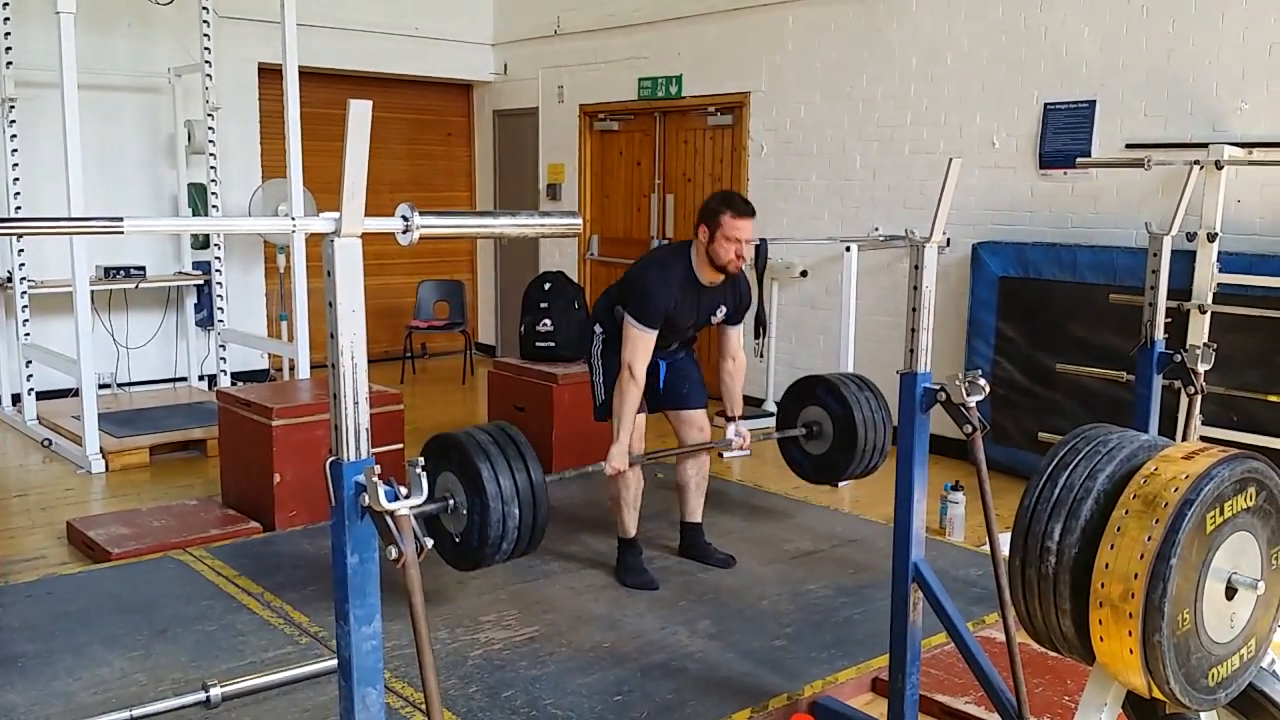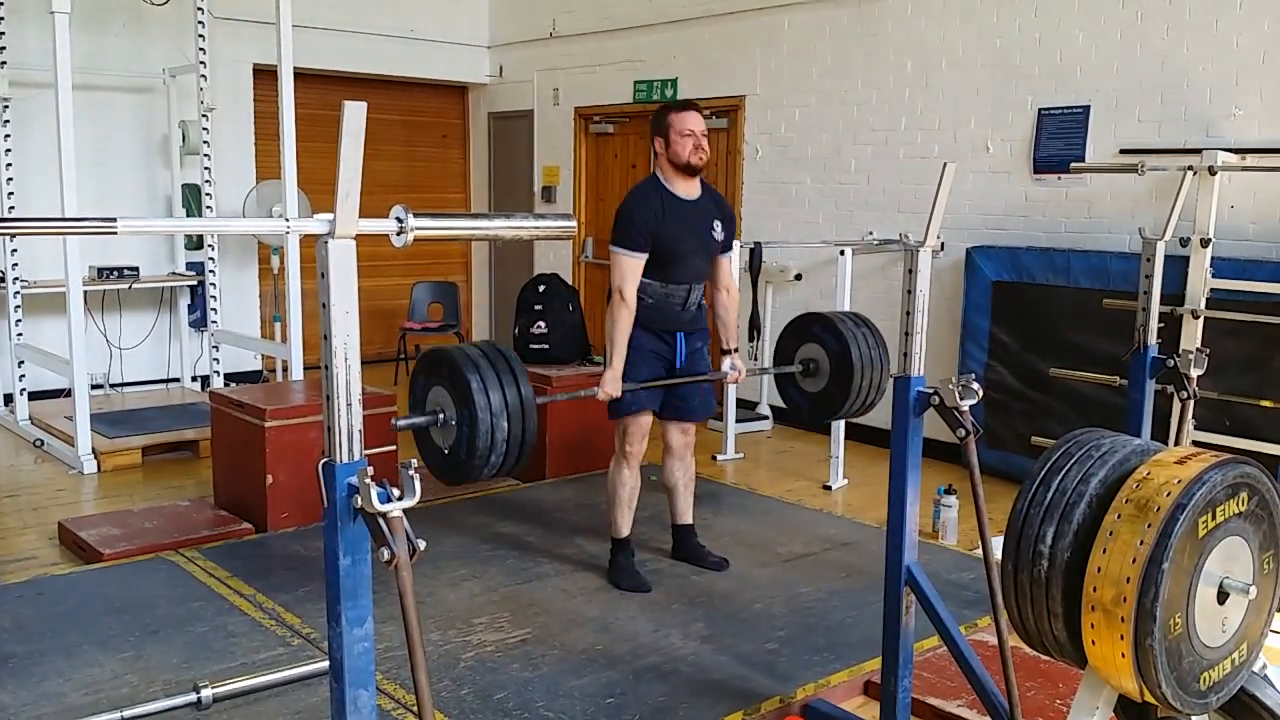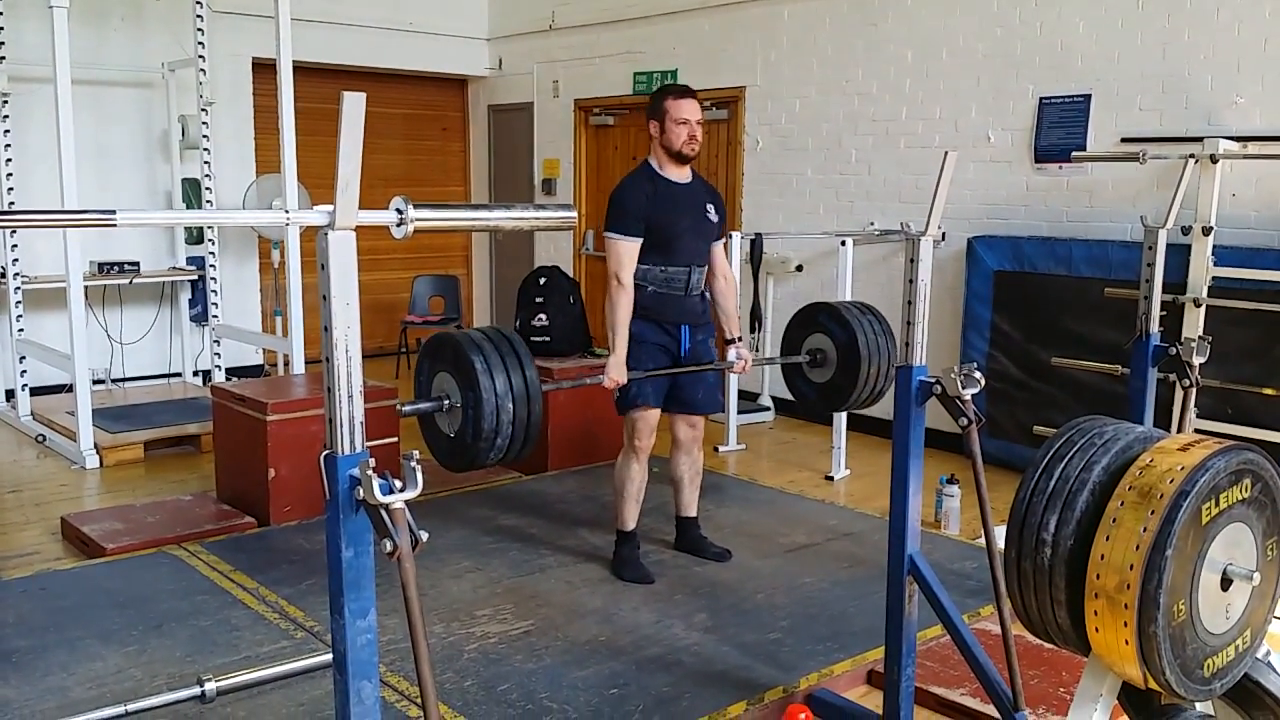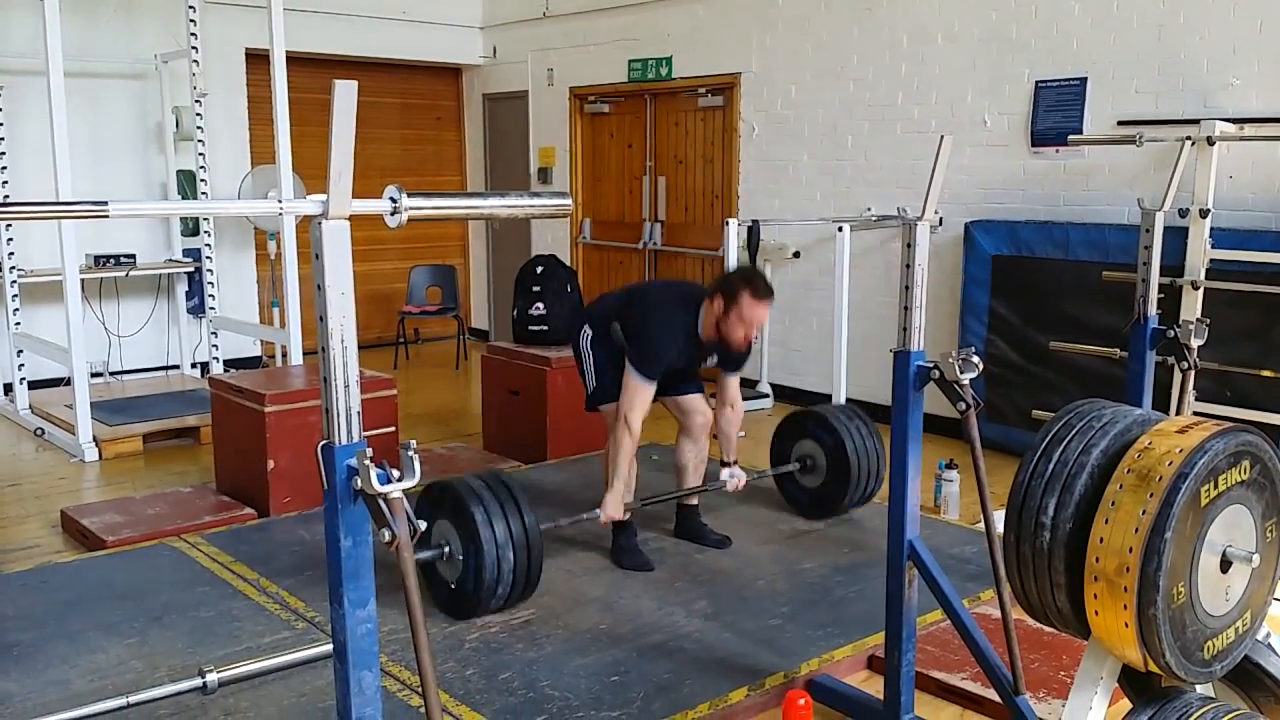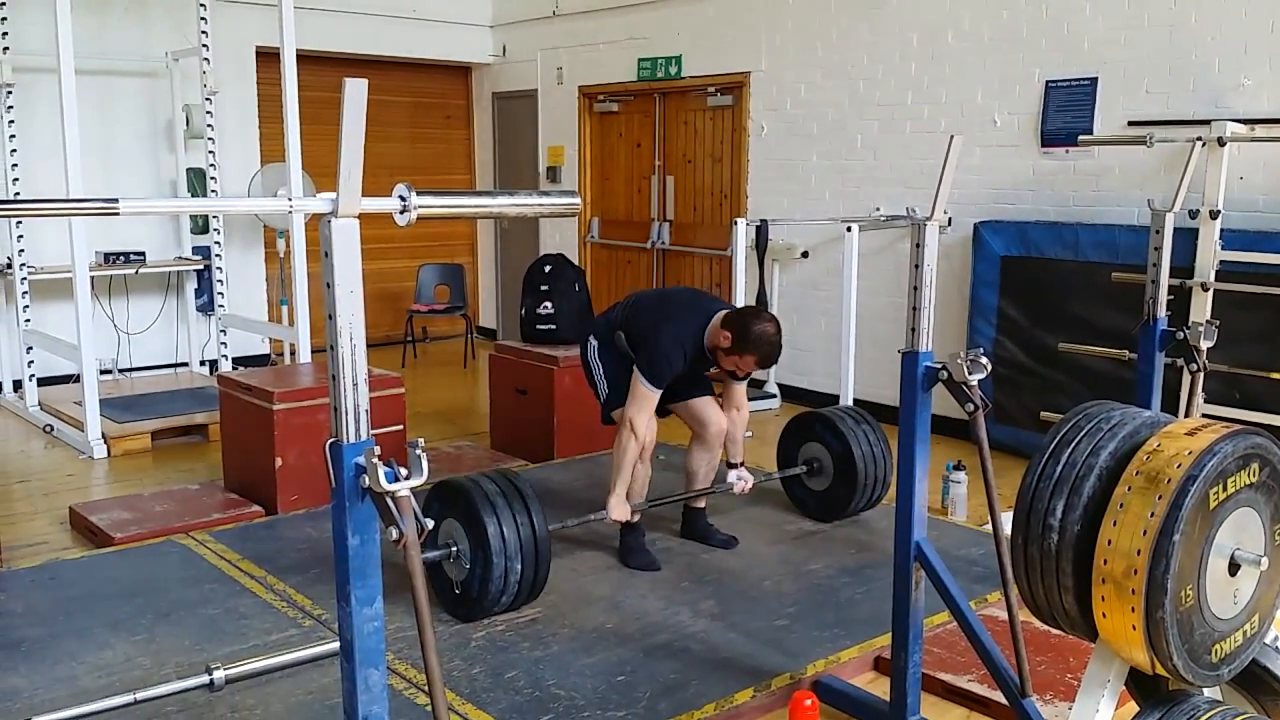
dt=0.5s
person 1, frame 1
left shoulder: (736, 287)
right shoulder: (659, 279)
left elbow: (732, 356)
right elbow: (633, 368)
left wrist: (734, 418)
right wrist: (619, 444)
left hip: (673, 346)
right hip: (618, 339)
left knee: (698, 436)
right knee: (635, 446)
left ankle: (692, 537)
right ankle: (628, 552)
person 1, frame 2
left shoulder: (718, 208)
right shoulder: (642, 205)
left elbow: (725, 286)
right elbow: (623, 292)
left wrist: (730, 351)
right wrist: (614, 368)
left hip: (690, 335)
right hip: (641, 334)
left knee: (682, 441)
right knee: (633, 445)
left ankle: (685, 538)
right ankle: (621, 553)
person 1, frame 3
left shoulder: (708, 196)
right shoulder: (635, 192)
left elbow: (722, 273)
right elbow: (620, 278)
left wrist: (734, 339)
right wrist: (617, 353)
left hip: (696, 328)
right hip: (644, 329)
left knee: (690, 435)
right knee: (641, 439)
left ankle: (688, 531)
right ankle: (626, 545)
person 1, frame 4
left shoulder: (735, 337)
right shoulder: (665, 330)
left elbow: (729, 402)
right elbow: (631, 419)
left wrist: (730, 462)
right wrist: (614, 492)
right hip: (605, 335)
left knee: (699, 417)
right knee: (622, 425)
left ankle: (689, 519)
right ankle: (624, 536)
person 1, frame 5
left shoulder: (742, 342)
right shoulder: (672, 341)
left elbow: (736, 407)
right elbow: (635, 422)
left wrist: (736, 465)
right wrist: (617, 496)
right hip: (611, 349)
left knee: (714, 425)
right knee: (645, 435)
left ankle: (694, 518)
right ankle: (631, 533)
